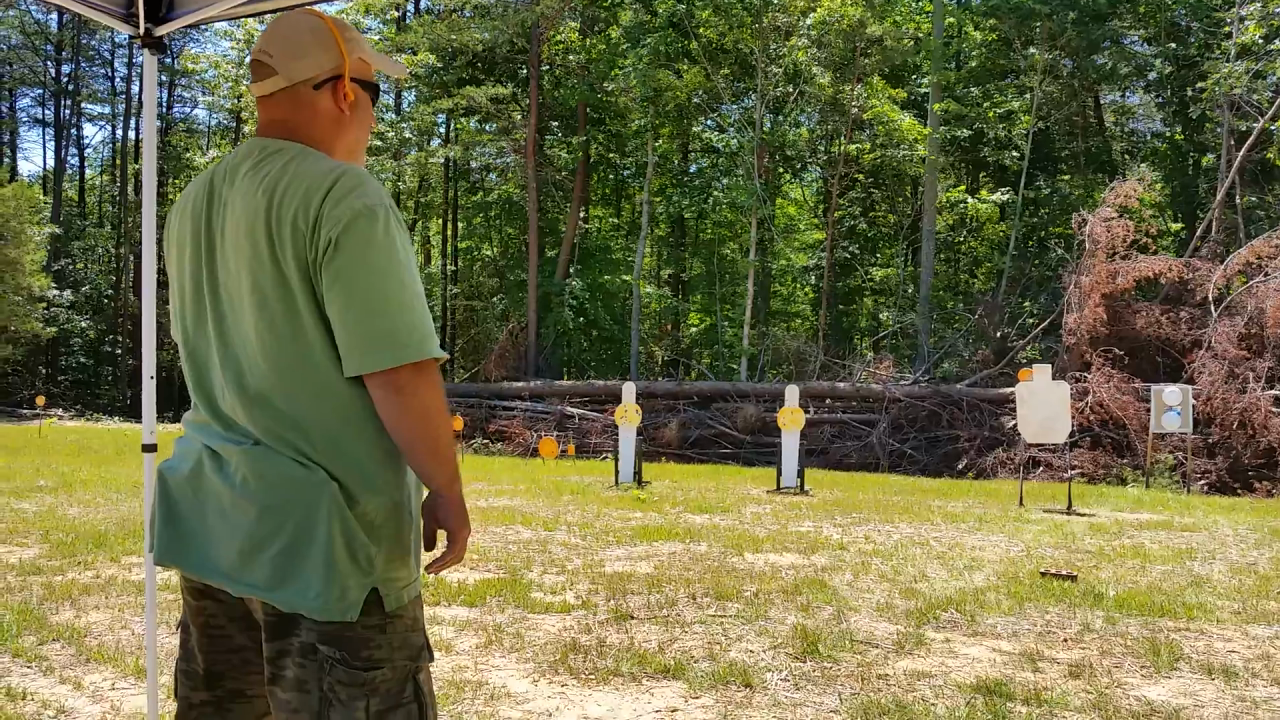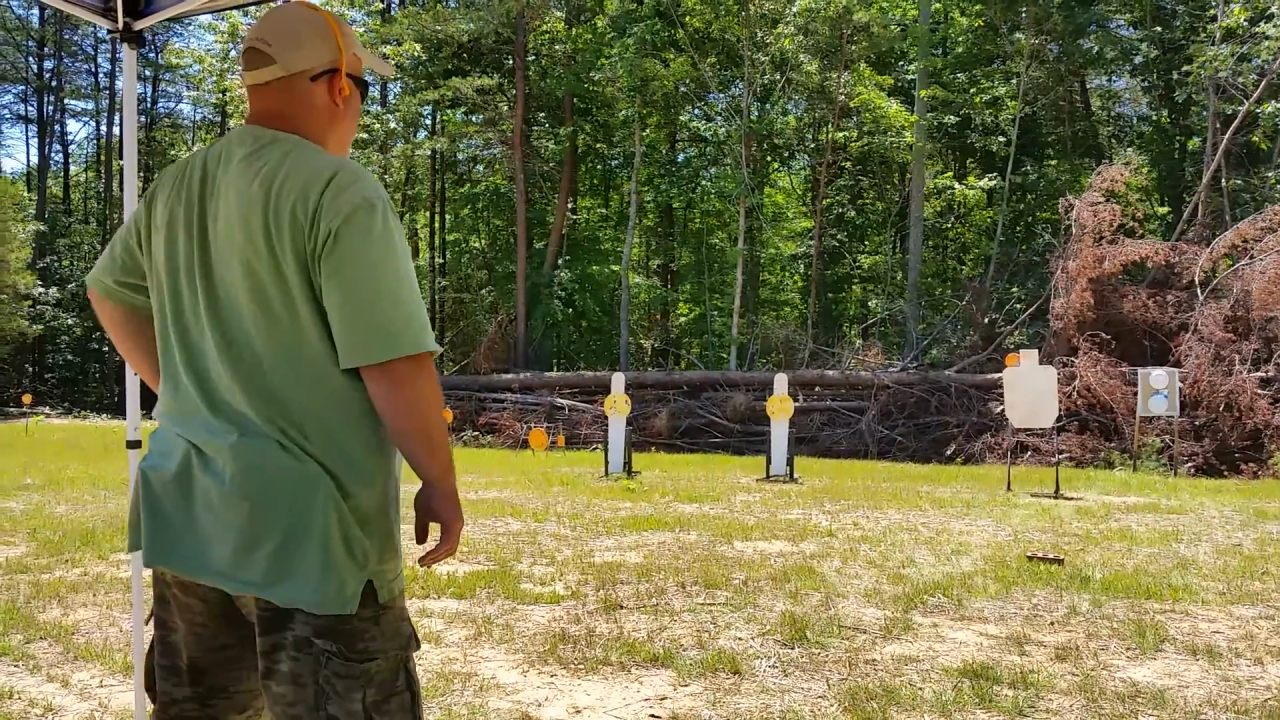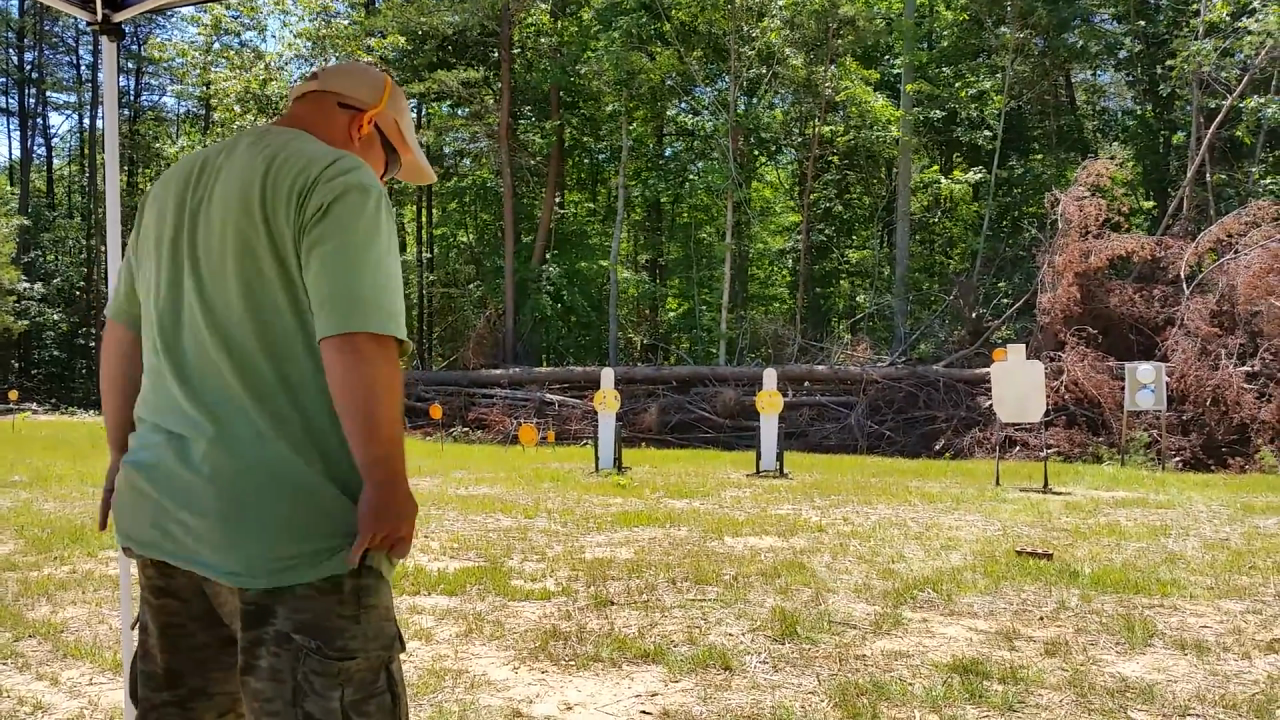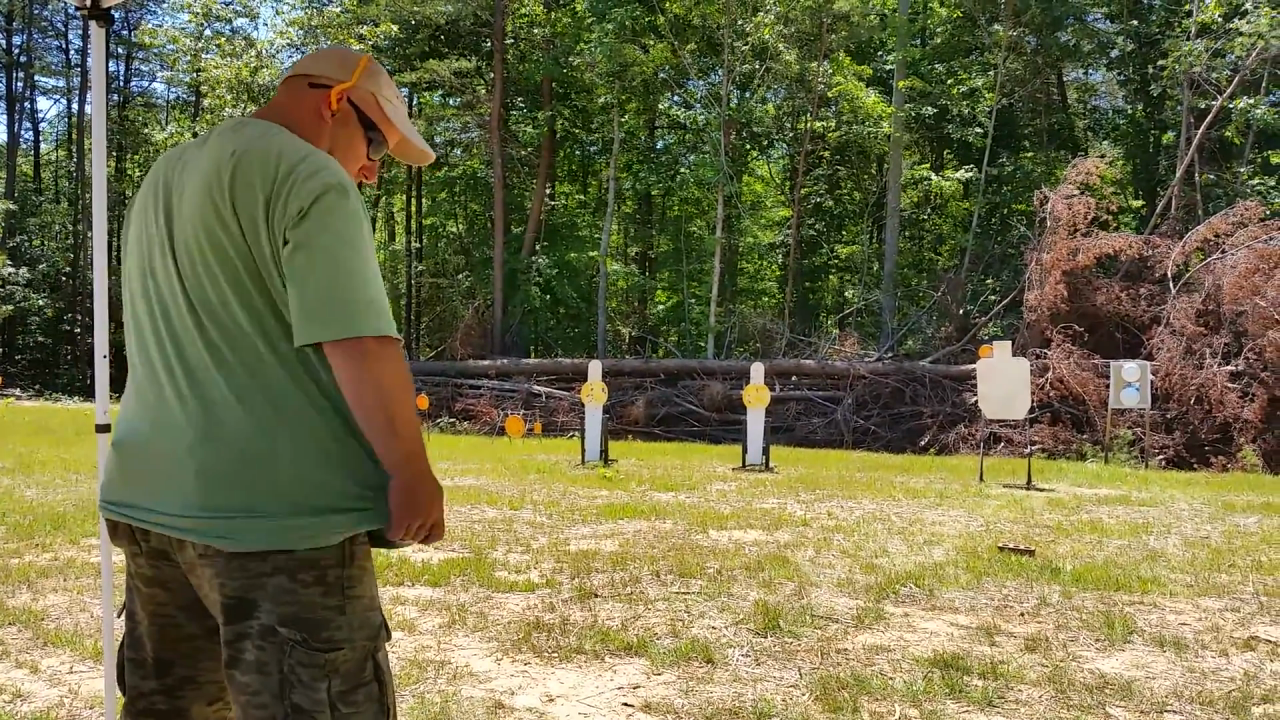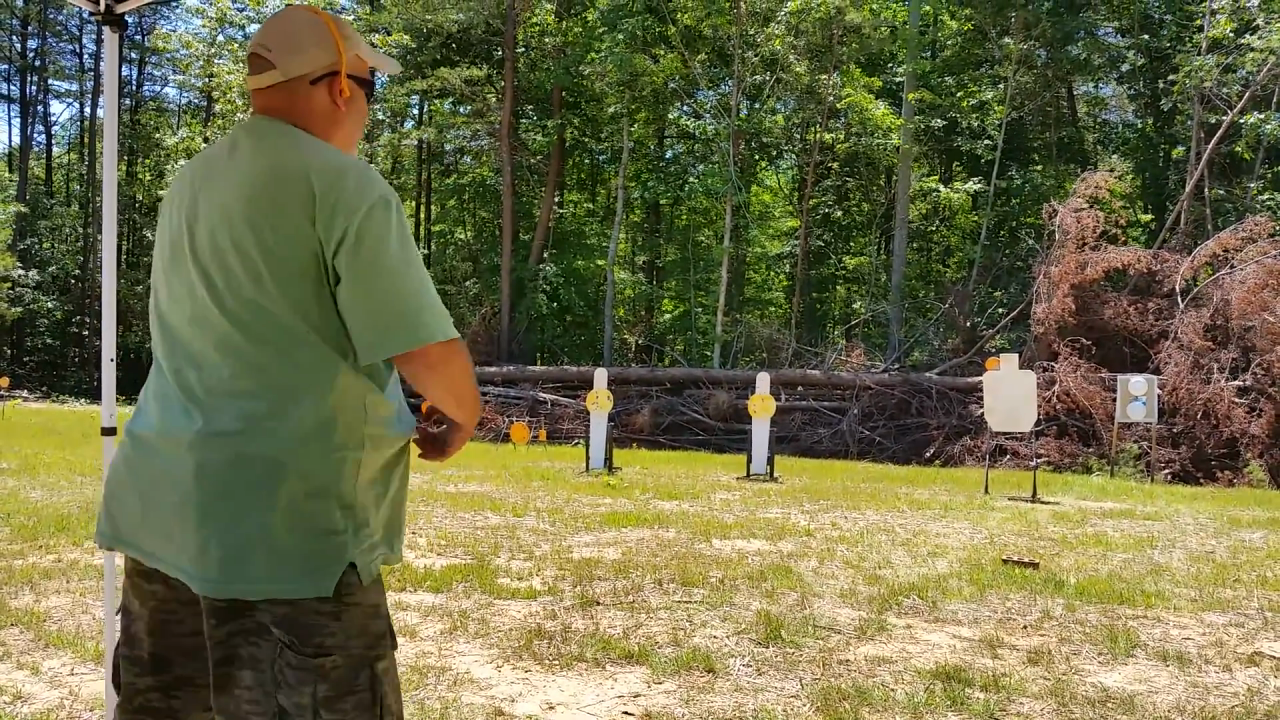
dt=1s
person 1, frame 1
left shoulder: (195, 201)
right shoulder: (344, 197)
right elbow: (399, 371)
right wrist: (446, 492)
left hip: (212, 520)
right hip: (324, 533)
person 1, frame 2
left shoulder: (175, 186)
right shoulder: (340, 191)
left elbow: (110, 290)
right elbow: (395, 362)
right wrist: (439, 484)
left hip: (190, 515)
right hip: (310, 527)
person 1, frame 3
left shoulder: (175, 182)
right shoulder: (339, 183)
left elbow: (124, 328)
right elbow: (358, 343)
left wrist: (125, 450)
right wrist: (386, 483)
left hip: (168, 505)
right hip: (290, 517)
person 1, frame 4
left shoulder: (166, 175)
right shoulder: (309, 179)
right elbow: (358, 344)
right wrist: (411, 473)
left hip: (152, 494)
right hip: (273, 507)
person 1, frame 5
left shoulder: (191, 180)
right shoulder: (344, 186)
right elbow: (421, 348)
right wrist: (464, 412)
left hip: (160, 494)
right hip: (279, 511)
